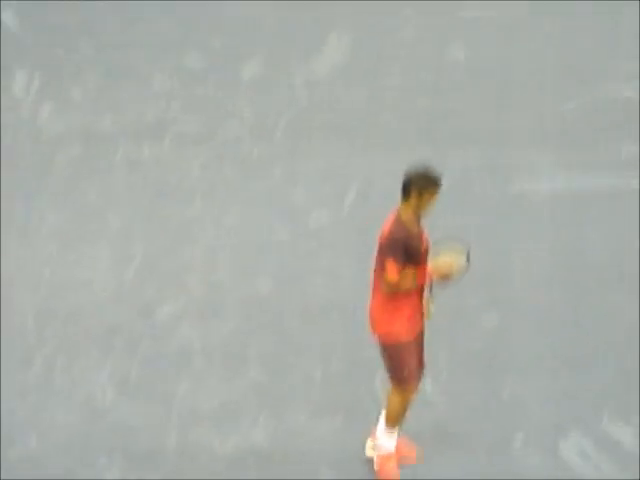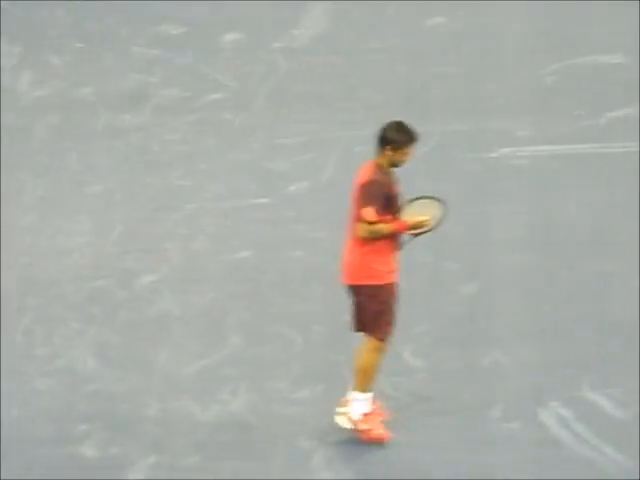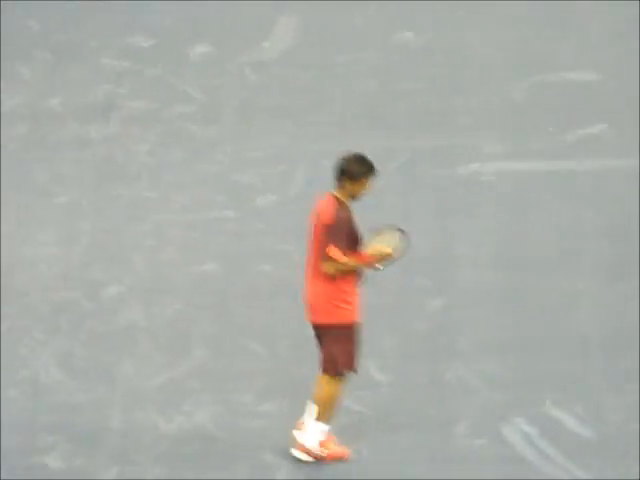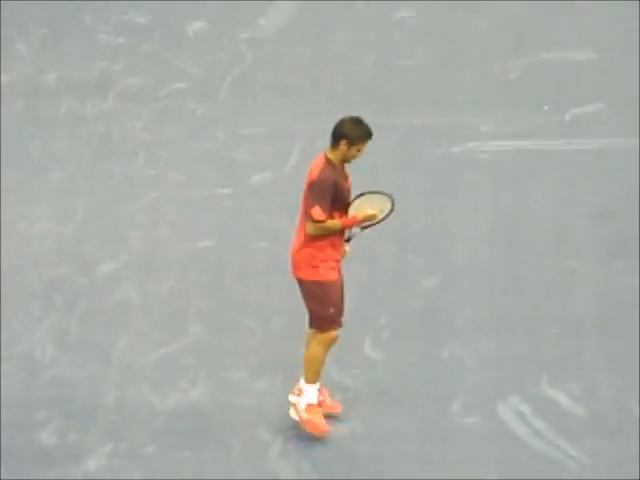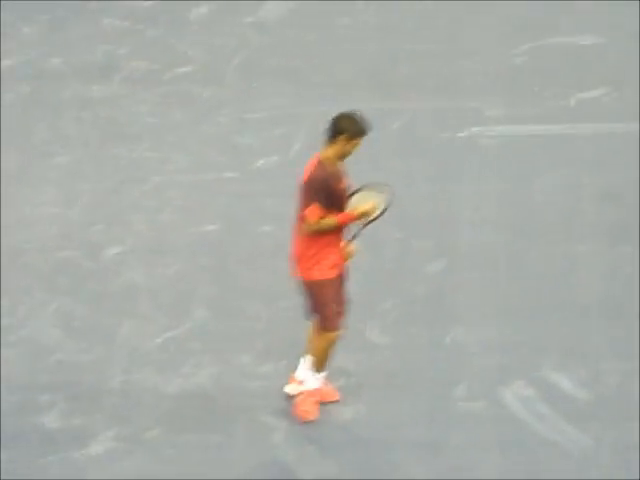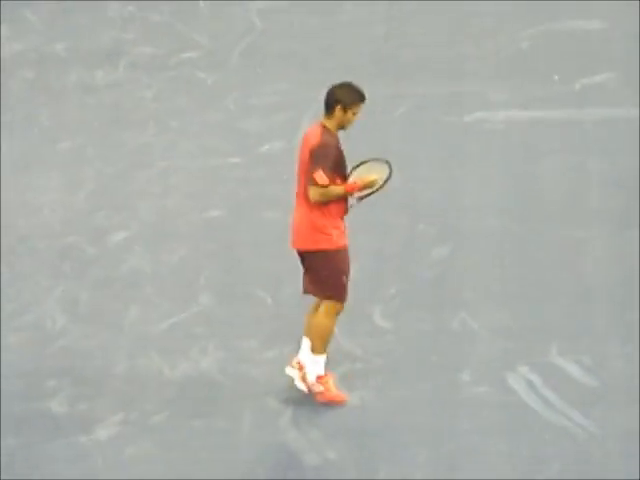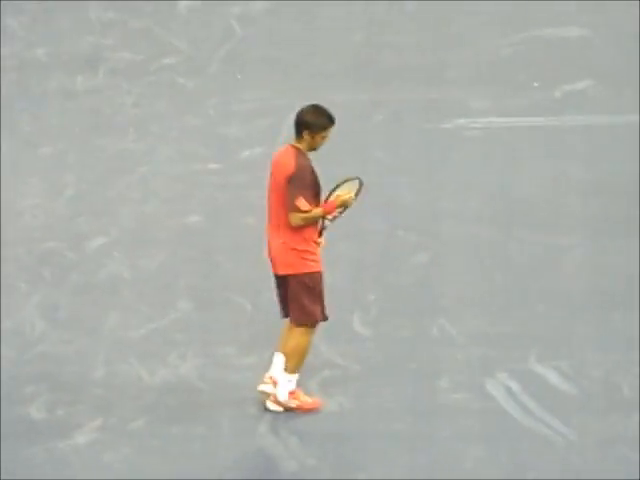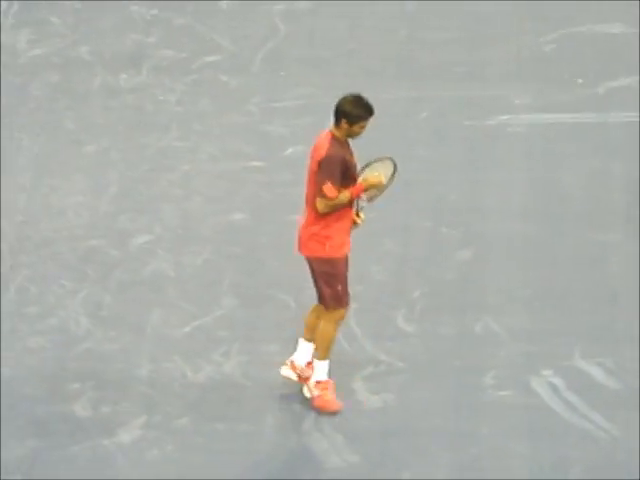
dt=0.2s
person 1, frame 1
left shoulder: (414, 224)
right shoulder: (396, 235)
right elbow: (389, 286)
left wrist: (421, 300)
right wrist: (430, 277)
left hip: (409, 317)
right hip: (394, 322)
left knee: (405, 384)
right knee: (405, 387)
left ankle: (385, 437)
right ankle: (384, 449)
person 1, frame 2
left shoulder: (375, 172)
right shoulder: (378, 182)
right elbow: (364, 229)
right wrist: (404, 225)
left hip: (365, 270)
right hip: (373, 272)
left knee: (374, 337)
right knee: (377, 339)
left ankle: (357, 401)
right ankle: (359, 413)
person 1, frame 3
left shoulder: (328, 205)
right shoulder: (339, 217)
right elbow: (331, 267)
left wrist: (359, 262)
right wrist: (368, 260)
left hip: (324, 303)
right hip: (335, 307)
left knee: (334, 369)
right knee: (336, 375)
left ankle: (310, 424)
right ankle: (313, 441)
person 1, frame 4
left shoulder: (336, 168)
right shoulder: (324, 178)
right elbow: (313, 227)
left wrist: (340, 240)
right wrist: (354, 220)
left hip: (327, 261)
right hip: (314, 265)
left knee: (323, 328)
right knee: (327, 332)
left ankle: (306, 389)
right ankle: (307, 403)
person 1, frame 5
left shoulder: (333, 168)
right shoulder: (319, 175)
right elbow: (310, 225)
left wrist: (343, 240)
right wrist: (351, 217)
left hip: (330, 258)
right hip: (317, 263)
left knee: (327, 324)
right knee: (330, 330)
left ankle: (304, 378)
right ankle: (307, 387)
person 1, frame 6
left shoulder: (316, 134)
right shoulder: (326, 144)
right elbow: (316, 194)
left wrist: (339, 204)
right wrist: (353, 187)
left hip: (309, 233)
right hip: (323, 236)
left knee: (323, 300)
right knee: (332, 303)
left ankle: (304, 363)
right ankle: (315, 375)
person 1, frame 7
left shoulder: (284, 155)
right shoulder: (301, 169)
right elbow: (297, 219)
left wrist: (312, 230)
right wrist: (331, 207)
left hip: (284, 254)
right hip: (299, 258)
left knee: (296, 320)
right knee: (306, 325)
left ankle: (276, 377)
right ankle: (285, 393)
person 1, frame 8
left shoulder: (335, 142)
right shoulder: (332, 155)
right elbow: (324, 204)
left wrist: (352, 211)
right wrist: (362, 186)
left hip: (331, 239)
right hip: (323, 242)
left knee: (326, 304)
right knee: (337, 309)
left ankle: (299, 362)
right ankle: (319, 382)
